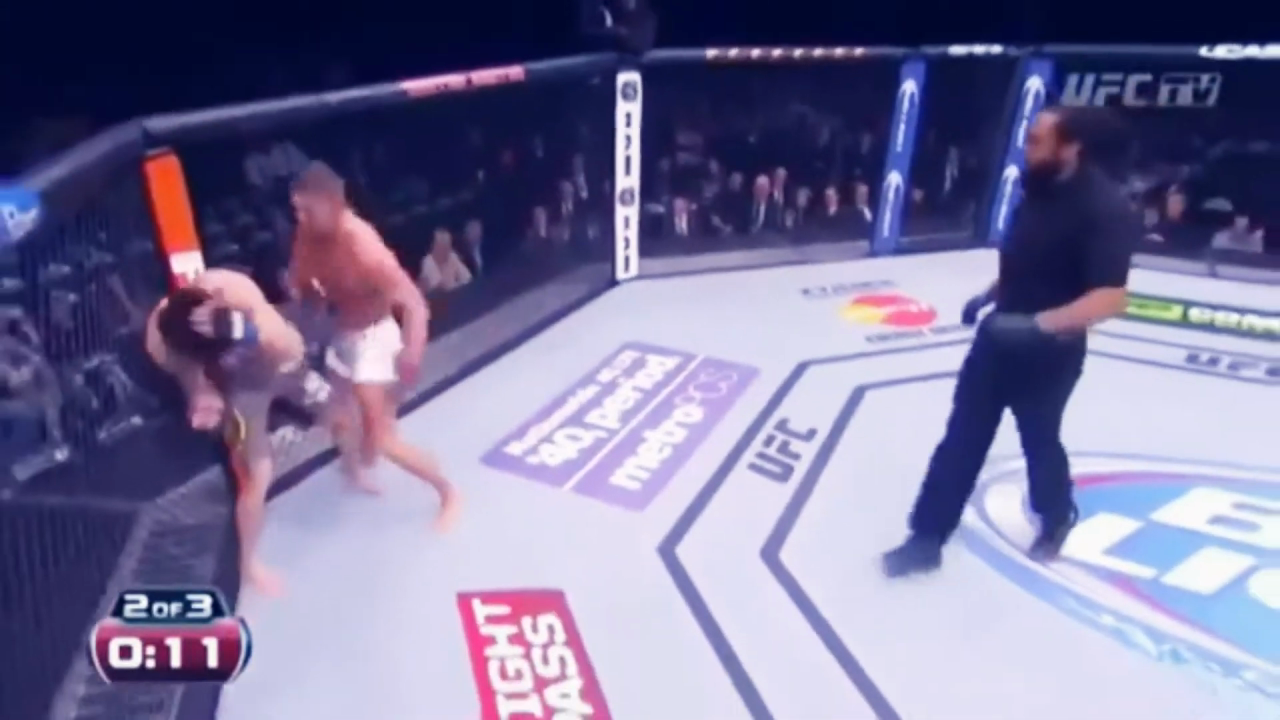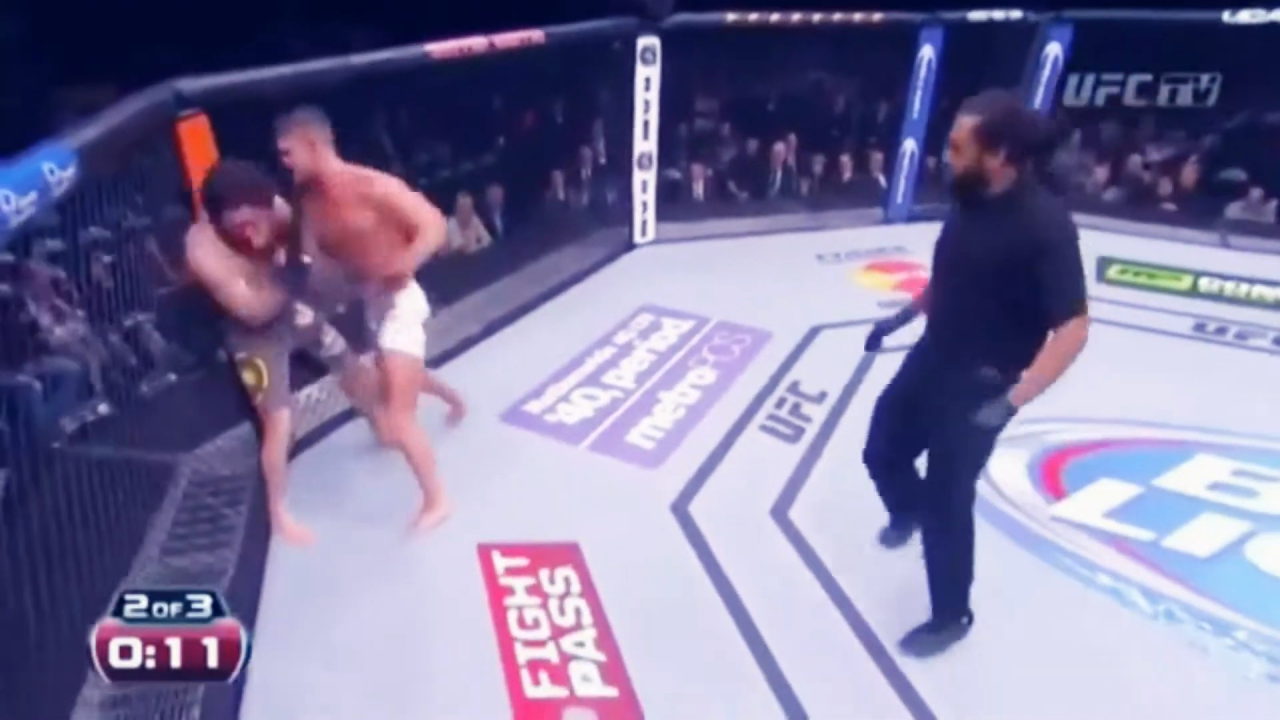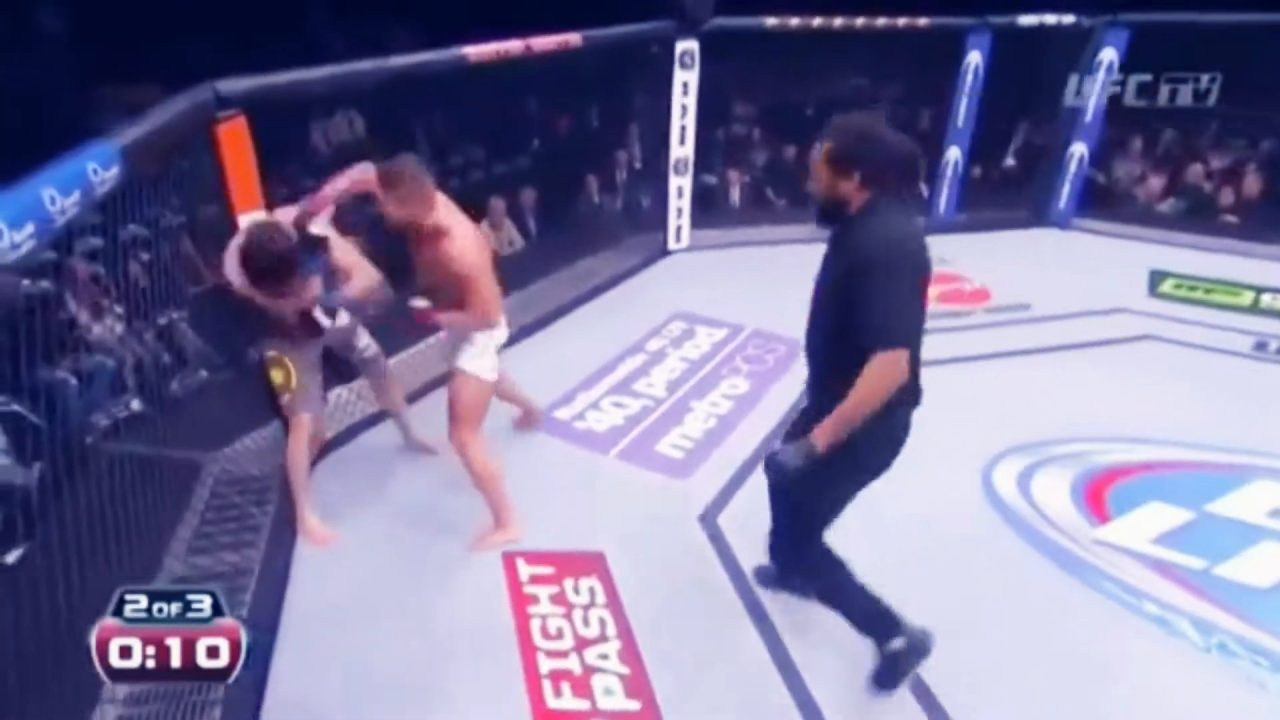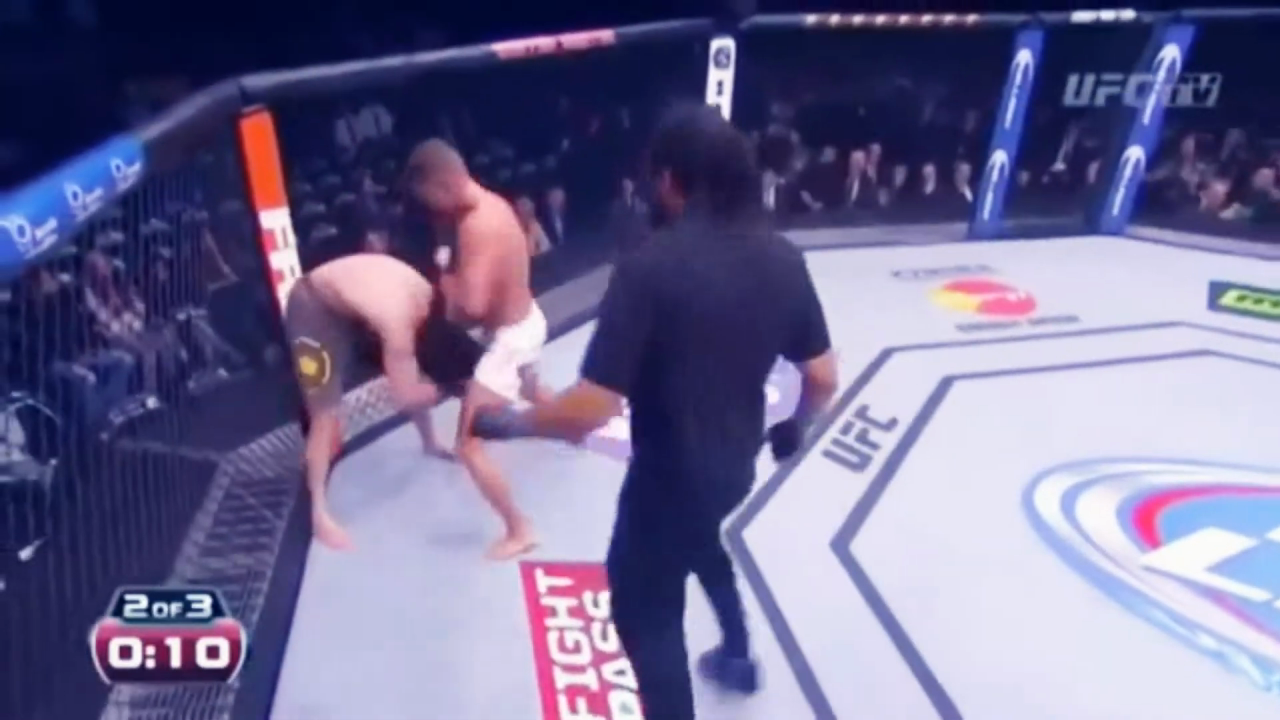
dt=0.5s
person 1, frame 1
left shoulder: (1104, 207)
right shoulder: (1038, 187)
left elbow: (1109, 298)
left wrist: (1035, 324)
right wrist: (989, 295)
left hip: (1049, 350)
right hip: (1003, 334)
left knee: (1039, 444)
right knee: (961, 437)
left ankle: (1057, 519)
right ankle: (927, 538)
person 1, frame 2
left shoulder: (1044, 225)
right shoulder: (970, 198)
left elbow: (1072, 329)
left wrist: (1013, 400)
right wrist: (902, 316)
left hip: (979, 385)
right hip: (932, 356)
left knee: (949, 497)
right knee: (882, 451)
left ankle: (951, 614)
right ankle: (911, 512)
person 1, frame 3
left shoulder: (879, 246)
right shoulder: (881, 226)
left elbow: (889, 367)
left wrist: (814, 440)
left hip: (864, 419)
right hip: (856, 406)
left knee: (793, 534)
right knee: (791, 479)
left ankle: (894, 636)
right ankle: (798, 569)
person 1, frame 4
left shoulder: (650, 266)
right shoulder: (781, 258)
left elbow: (592, 407)
right elbow: (823, 378)
left wrist: (512, 422)
right wrist: (796, 427)
left hip: (670, 469)
right hip: (736, 461)
left knee: (645, 614)
right knee: (696, 535)
right ankle: (735, 654)
person 2, frame 1
left shoulder: (364, 252)
right shoulder: (309, 232)
left elbow: (415, 308)
right elbow: (298, 279)
left wrist: (411, 358)
right wrist: (306, 288)
left hip: (372, 339)
right hip: (346, 336)
left knee: (383, 440)
right knee: (339, 419)
left ankle: (448, 494)
right ankle: (358, 468)
person 2, frame 2
left shoulder: (372, 186)
right shoulder: (312, 200)
left elbow: (434, 227)
right elbow: (311, 255)
left wrist: (397, 268)
left hip: (399, 303)
right hip: (376, 302)
left knee: (398, 417)
right knee: (397, 377)
left ankle: (436, 501)
right ankle: (455, 400)
person 2, frame 3
left shoulder: (460, 251)
right shoulder: (427, 197)
left elbow: (485, 318)
right elbow: (366, 172)
left wrist: (434, 316)
right wrist: (320, 200)
left hip: (476, 333)
right hip: (458, 319)
left knee: (464, 438)
right knee: (487, 380)
left ankle: (506, 523)
right ankle: (530, 409)
person 2, frame 4
left shoulder: (475, 225)
right shoulder: (490, 205)
left elbow: (473, 304)
left wrist: (444, 280)
left hip: (510, 337)
right hip: (529, 321)
left knee: (469, 445)
right knee: (528, 386)
left ankle: (519, 530)
person 3, frame 1
left shoulder: (234, 288)
right shoulder: (161, 340)
left elbow: (293, 349)
right elbow: (198, 387)
left wrist: (247, 334)
right wrist: (205, 401)
left hip: (272, 364)
right hip: (237, 387)
right knee: (259, 475)
right ankle: (249, 566)
person 3, frame 2
left shoulder: (268, 204)
right shoulder: (202, 251)
right elbow: (257, 313)
right wrist: (284, 271)
left hip: (288, 307)
right hip: (254, 332)
left knee: (349, 363)
right knee: (280, 422)
right ankle: (279, 513)
person 3, frame 3
left shoulder: (308, 227)
right shoulder: (237, 269)
left elbow: (371, 280)
right elbow: (293, 311)
left wrist: (331, 299)
left hip: (328, 312)
right hip: (288, 332)
left knee: (377, 366)
right knee: (305, 420)
left ankle: (409, 436)
person 3, frame 4
right shoulder: (400, 327)
right elbow: (406, 397)
right wrist: (449, 389)
left hip: (351, 296)
right hip: (314, 306)
left knee: (418, 383)
right knee: (326, 414)
left ankle: (430, 443)
right ankle: (320, 513)
